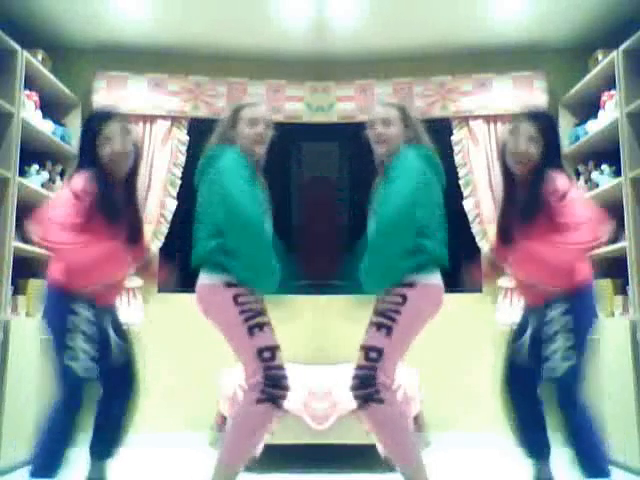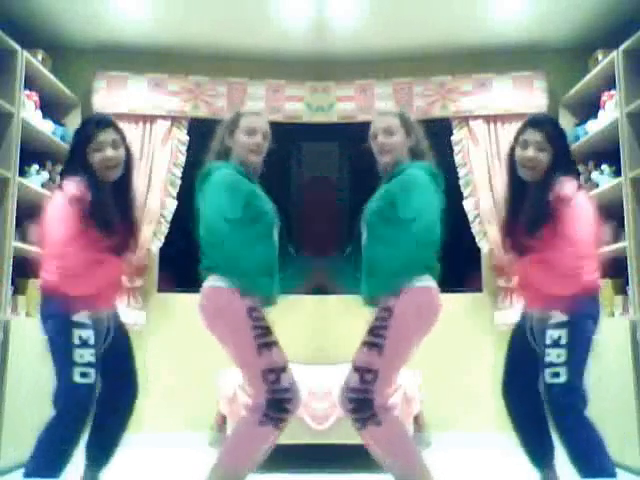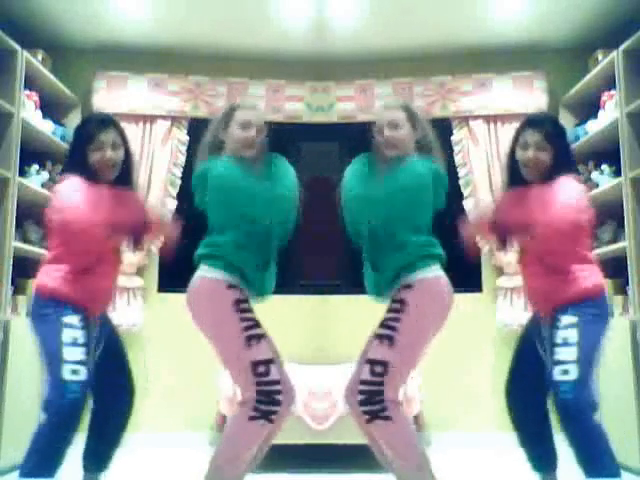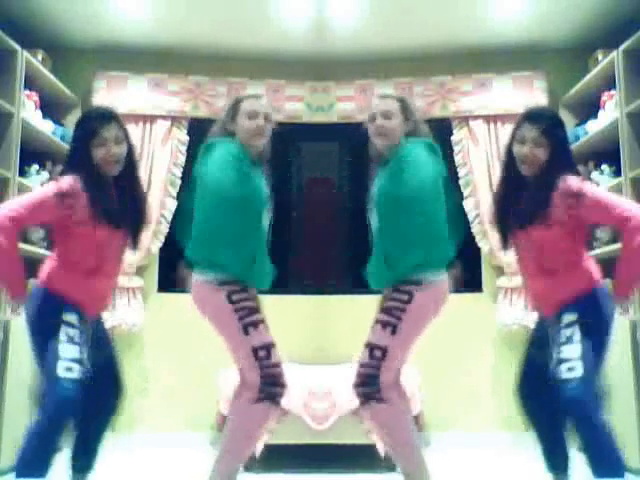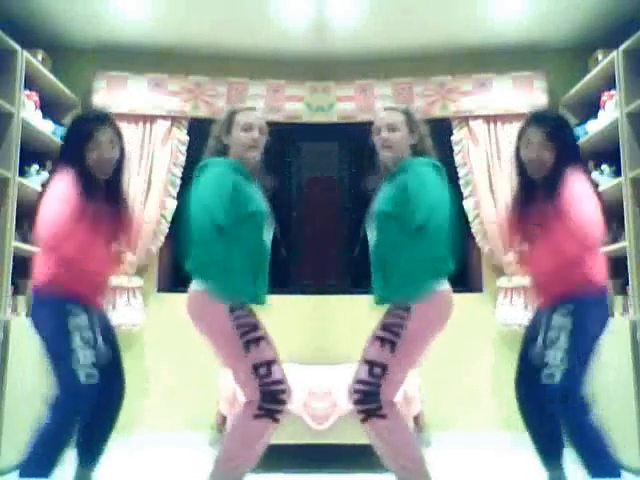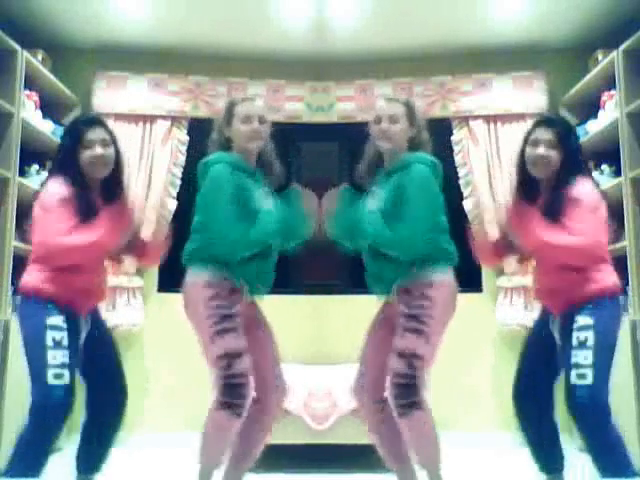
dt=0.4s
person 1, frame 1
left shoulder: (410, 162)
right shoulder: (391, 172)
left elbow: (400, 215)
left wrist: (374, 275)
left hip: (414, 285)
right hip: (398, 287)
left knee: (370, 382)
right knee: (370, 384)
person 1, frame 2
left shoulder: (413, 179)
right shoulder: (393, 185)
left elbow: (423, 230)
left wrist: (384, 281)
left hip: (409, 296)
right hip: (398, 299)
left knee: (365, 400)
right knee: (356, 397)
person 1, frame 3
left shoulder: (416, 173)
right shoulder: (391, 177)
left elbow: (364, 208)
right elbow: (364, 231)
left wrist: (357, 174)
right wrist: (363, 176)
left hip: (420, 288)
right hip: (410, 290)
left knee: (375, 396)
right knee: (360, 395)
person 1, frame 4
left shoulder: (414, 156)
right shoulder: (386, 167)
left elbow: (423, 188)
left hip: (417, 283)
right hip: (400, 284)
left knee: (371, 382)
right knee: (381, 384)
person 1, frame 5
left shoulder: (418, 176)
right shoulder: (391, 183)
left elbow: (437, 222)
left wrist: (412, 286)
left hip: (421, 300)
right hip: (405, 301)
left knee: (369, 395)
right knee: (372, 396)
person 1, frame 6
left shoulder: (418, 174)
right shoulder: (377, 178)
left elbow: (409, 240)
right elbow: (365, 237)
left wrist: (351, 217)
right wrist: (337, 217)
left hip: (427, 286)
right hip: (400, 290)
left knee: (405, 386)
right knee: (366, 389)
person 2, frame 1
left shoulder: (248, 173)
right shoulder: (229, 163)
right elbow: (240, 217)
right wrist: (266, 275)
left hip: (241, 288)
right hip: (225, 286)
left knee: (269, 384)
right knee: (269, 382)
person 2, frame 2
left shoulder: (247, 186)
right shoulder: (225, 179)
right elbow: (216, 230)
right wrist: (253, 279)
left hip: (241, 299)
right hip: (230, 296)
left knee: (282, 398)
right knee: (275, 400)
person 2, frame 3
left shoulder: (246, 177)
right shoulder: (223, 173)
left elbow: (275, 231)
right elbow: (278, 206)
left wrist: (275, 174)
right wrist: (282, 172)
left hip: (230, 291)
right hip: (218, 288)
left knee: (279, 395)
right knee: (264, 396)
person 2, frame 4
left shoulder: (253, 167)
right shoulder: (225, 155)
right elbow: (215, 188)
left hip: (239, 284)
right hip: (221, 283)
left knee: (258, 384)
right knee: (267, 382)
person 2, frame 5
left shoulder: (248, 183)
right shoulder: (221, 176)
right elbow: (202, 221)
right wrist: (225, 286)
left hip: (234, 302)
right hip: (217, 301)
left knee: (267, 396)
right knee: (270, 395)
person 2, frame 6
left shoulder: (262, 177)
right shoulder: (221, 175)
left elbow: (276, 238)
right elbow: (231, 240)
left wrist: (301, 217)
right wrist: (288, 216)
left hip: (239, 291)
right hip: (211, 285)
left knee: (272, 389)
right knee: (235, 386)
person 3, frame 1
left shoulder: (555, 185)
right shoulder: (515, 191)
left elbow: (590, 229)
left wrist: (542, 263)
right wrist: (495, 261)
left hip: (567, 299)
right hip: (537, 304)
left knee: (567, 392)
right knee: (519, 384)
person 3, frame 2
left shoulder: (565, 192)
right shoulder: (520, 197)
left elbow: (578, 254)
right wrist: (502, 265)
left hip: (569, 308)
right hip: (536, 310)
left knee: (563, 401)
right knee: (516, 392)
person 3, frame 3
left shoulder: (566, 188)
right shoulder: (522, 197)
left elbow: (557, 218)
right elbow: (486, 227)
left wrist: (503, 210)
right wrist: (482, 225)
left hip: (580, 306)
right hip: (546, 311)
left knee: (571, 398)
right knee: (520, 394)
person 3, frame 4
left shoulder: (569, 190)
right shoulder: (516, 194)
right wrist: (541, 292)
left hip: (580, 307)
right hip: (551, 311)
left knee: (575, 398)
right knee: (533, 392)
person 3, frame 5
left shoulder: (572, 183)
right shoulder: (529, 192)
left elbow: (585, 233)
right elbow: (517, 235)
left wrist: (533, 259)
left hip: (578, 301)
right hip: (551, 303)
left knee: (561, 396)
right knee: (529, 391)
person 3, frame 6
left shoulder: (581, 191)
right shoulder: (528, 200)
left elbow: (589, 248)
right elbow: (493, 256)
left wrist: (527, 229)
right wrist: (480, 234)
left hip: (593, 305)
right hip: (555, 310)
left knee: (586, 401)
right knee: (528, 396)
person 4, frame 1
left shoulder: (124, 191)
right shoulder: (84, 185)
right elbow: (48, 228)
left wrist: (145, 262)
right wrist: (98, 263)
left hip: (102, 304)
right hip: (72, 299)
left knee: (121, 383)
right knee: (73, 391)
person 4, frame 2
left shoulder: (119, 196)
right shoulder: (74, 192)
right elbow: (60, 252)
left hip: (103, 310)
right hip: (70, 307)
left knee: (123, 392)
right knee: (76, 402)
person 4, frame 3
left shoulder: (117, 198)
right shoulder: (72, 188)
right elbow: (82, 219)
left wrist: (149, 221)
right wrist: (132, 208)
left hip: (93, 311)
right hip: (59, 306)
left knee: (118, 395)
right knee: (69, 398)
person 4, frame 4
left shoulder: (123, 191)
right shoulder: (70, 189)
left wrist: (98, 292)
left hip: (88, 311)
right hip: (58, 307)
left knee: (106, 392)
right knee: (64, 398)
person 4, frame 5
left shoulder: (110, 193)
right shoulder: (67, 184)
left elbow: (122, 231)
right elbow: (54, 233)
left hip: (89, 304)
right hip: (60, 301)
left knee: (111, 392)
right knee: (78, 396)
person 4, frame 6
left shoulder: (111, 200)
right shoulder: (58, 192)
left elbow: (147, 255)
right elbow: (50, 248)
left wrist: (157, 239)
right wrist: (112, 229)
left hip: (84, 311)
right hip: (46, 304)
left knee: (111, 397)
right knee: (54, 400)
